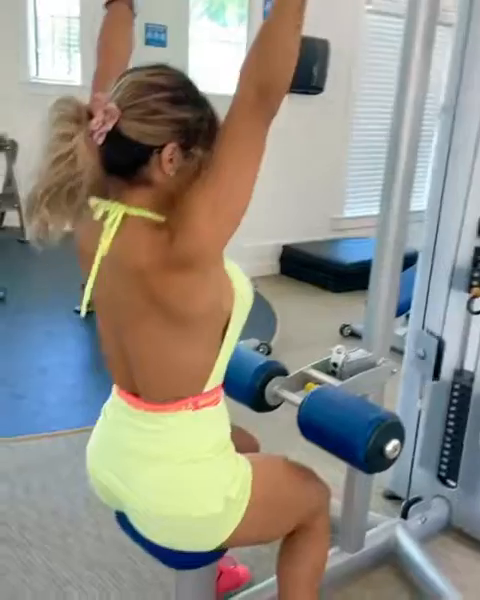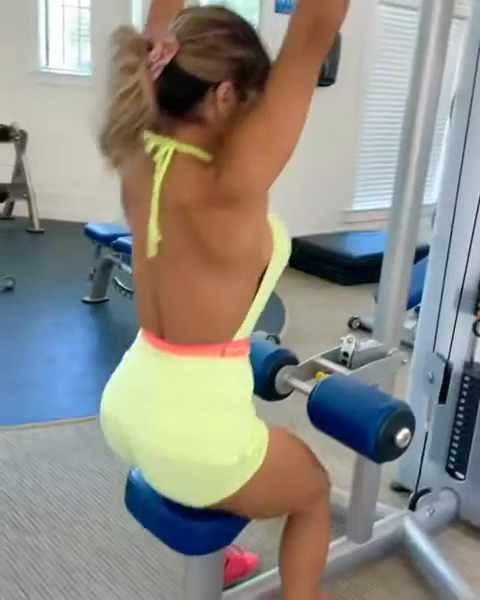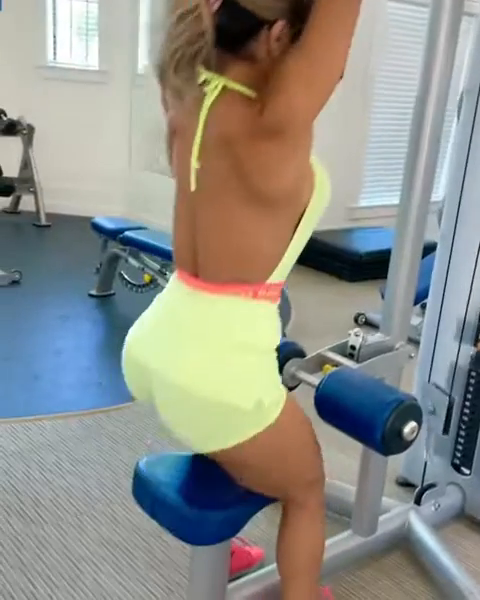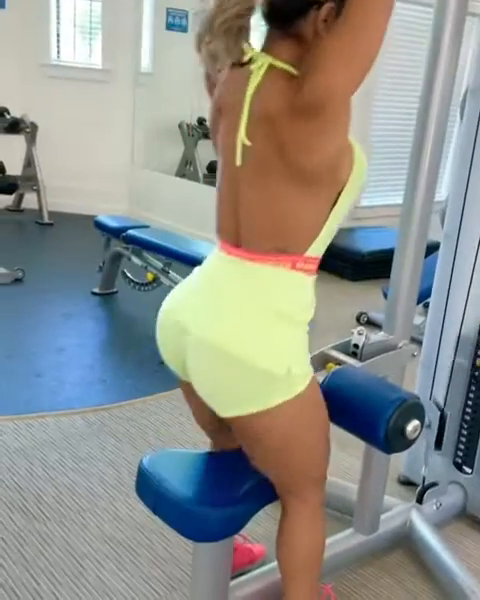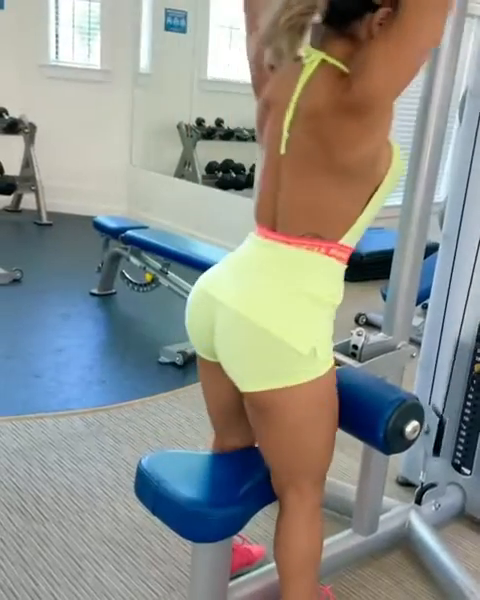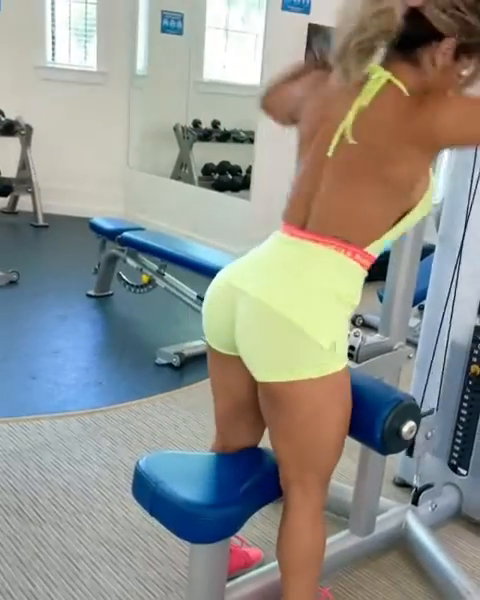
dt=0.2s
person 1, frame 1
left shoulder: (95, 216)
right shoulder: (180, 252)
left elbow: (109, 99)
right elbow: (261, 98)
left hip: (112, 460)
right hip: (177, 495)
left knee: (239, 448)
right knee: (312, 501)
person 1, frame 2
left shoulder: (141, 157)
right shoulder: (227, 190)
left hip: (125, 406)
right hip: (194, 440)
left knee: (270, 445)
right knee: (312, 494)
person 1, frame 3
left shoulder: (185, 99)
right shoulder: (271, 125)
left hip: (151, 348)
right hip: (217, 374)
left knee: (222, 452)
right knee: (306, 490)
person 1, frame 4
left shoulder: (230, 79)
right shoulder: (310, 104)
left hip: (189, 311)
right hip: (251, 340)
left knee: (228, 447)
right knee: (304, 493)
person 1, frame 5
left shoulder: (278, 76)
right shoulder: (358, 99)
left hip: (218, 294)
right hip: (280, 321)
left knee: (231, 449)
right knee: (300, 493)
person 1, frame 6
left shoulder: (326, 90)
right shoulder: (420, 120)
left elbow: (273, 99)
left hip: (238, 286)
right hip: (300, 315)
left knee: (232, 447)
right knee: (306, 490)
